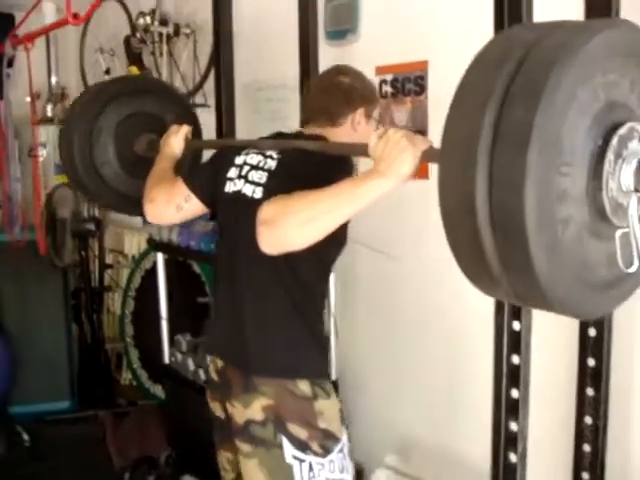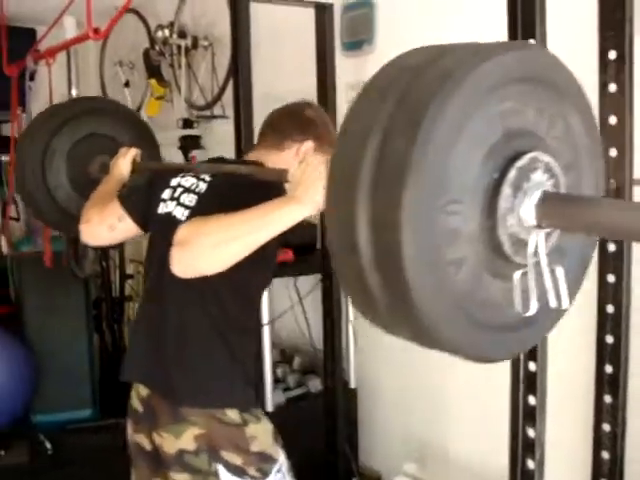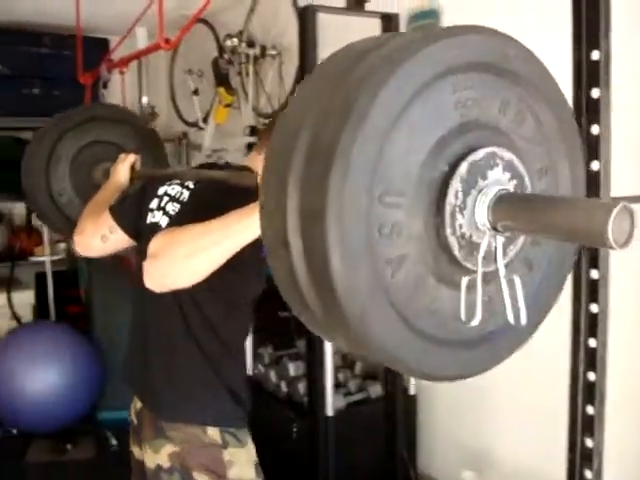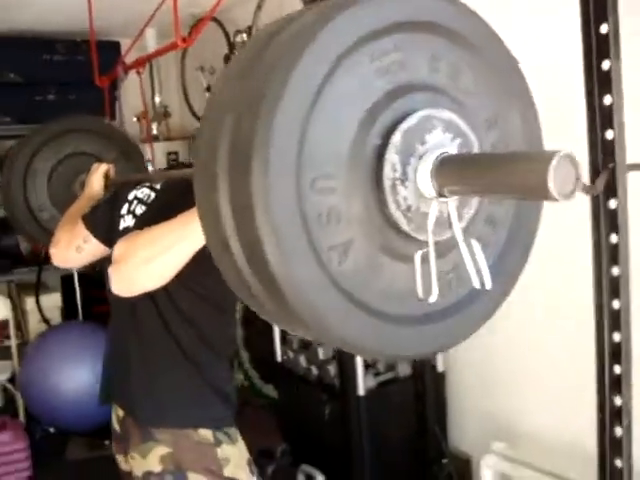
dt=0.4s
person 1, frame 1
left shoulder: (240, 155)
right shoulder: (328, 166)
left elbow: (159, 206)
right elbow: (276, 230)
left wrist: (169, 153)
right wrist: (383, 175)
left hip: (226, 367)
right hip: (281, 382)
person 1, frame 2
left shoulder: (182, 176)
right shoulder: (261, 194)
left elbow: (94, 227)
right elbow: (190, 254)
left wrist: (117, 175)
right wrist: (299, 202)
left hip: (149, 397)
right hip: (210, 413)
person 1, frame 3
left shoulder: (175, 185)
right shoulder: (242, 200)
left elbow: (88, 239)
right elbow: (163, 268)
left wrist: (116, 182)
left hip: (152, 409)
right hip: (198, 427)
person 1, frame 4
left shoulder: (146, 190)
left elbow: (64, 250)
right elbow: (130, 272)
left wrist: (92, 193)
left hip: (132, 416)
right hip: (182, 429)
